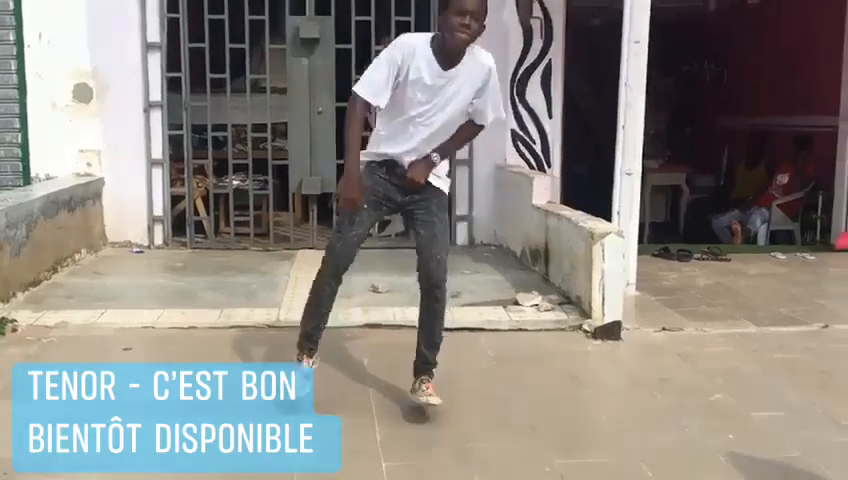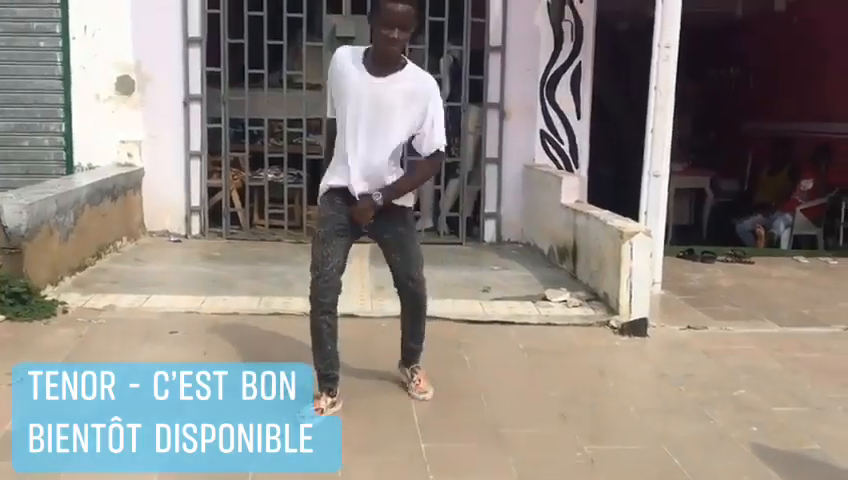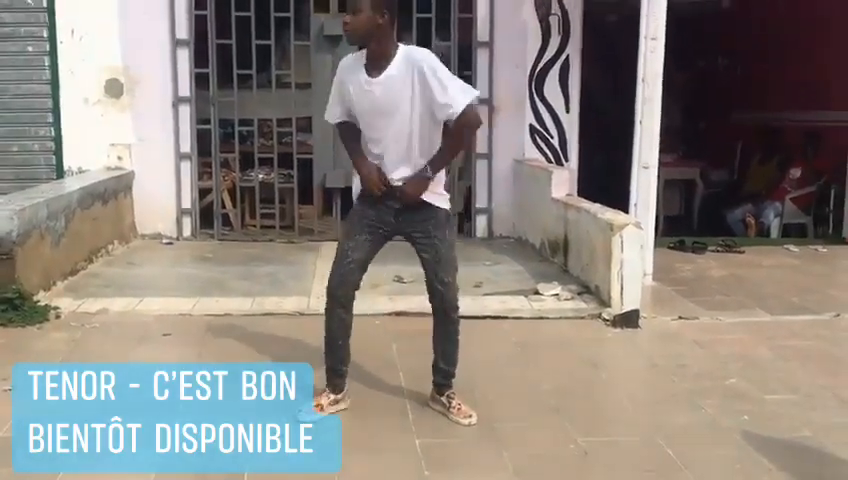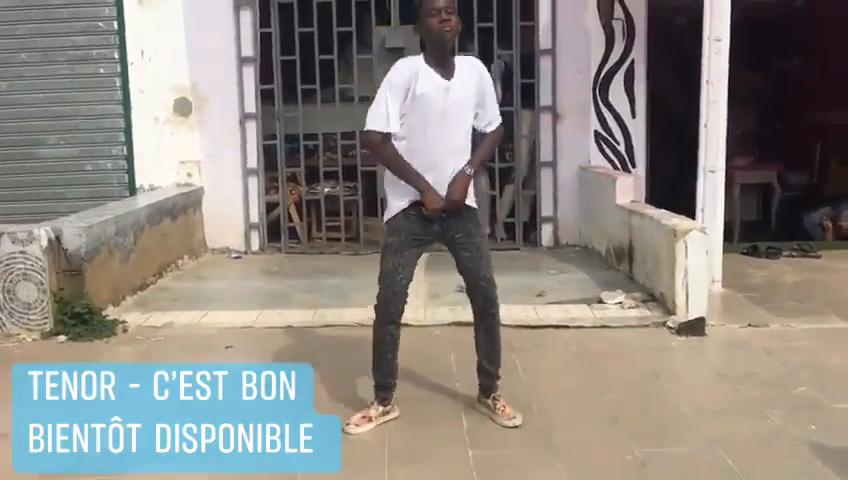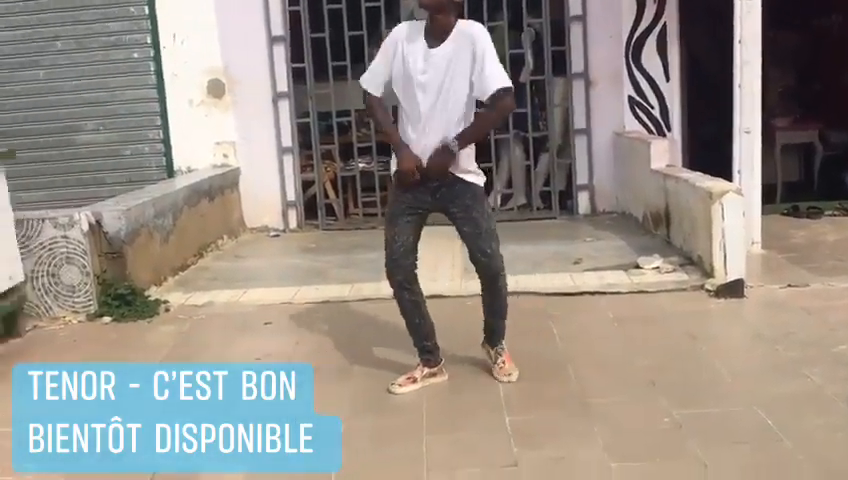
dt=1s
person 1, frame 1
left shoulder: (482, 66)
right shoulder: (407, 48)
right elbow: (358, 101)
left wrist: (432, 159)
right wrist: (351, 172)
left hip: (428, 179)
right hip: (381, 168)
left knee: (434, 276)
right knee: (336, 258)
left ankle: (424, 375)
right ankle: (305, 353)
person 1, frame 2
left shoulder: (423, 86)
right shoulder: (341, 61)
left elbow: (434, 158)
left wrist: (380, 199)
left hip: (391, 202)
right hip: (337, 197)
left knee: (414, 289)
right knee: (322, 295)
left ankle: (411, 364)
right ankle: (328, 391)
person 1, frame 3
left shoulder: (419, 63)
right shoulder: (348, 70)
left elbow: (469, 118)
left wrist: (427, 175)
right wrist: (362, 163)
left hip: (424, 200)
right hip: (373, 197)
left knee: (445, 296)
right knee: (339, 287)
left ankle: (443, 391)
right ankle: (336, 389)
person 1, frame 4
left shoulder: (475, 71)
right shoulder: (406, 72)
left elbow: (493, 131)
right elbow: (373, 139)
left wrist: (466, 173)
right wrist: (424, 188)
left hip: (459, 204)
right hip: (409, 207)
left knee: (486, 296)
right knee: (389, 301)
left ankle: (489, 392)
right ankle: (383, 400)
person 1, frame 5
left shoulder: (473, 35)
right shoulder: (401, 36)
left elbow: (503, 100)
right elbow: (371, 93)
left wrist: (450, 149)
right wrist: (401, 150)
left hip: (457, 173)
right hip: (409, 175)
left knee: (490, 263)
right knee: (398, 269)
left ankle: (496, 344)
right ankle: (430, 362)
